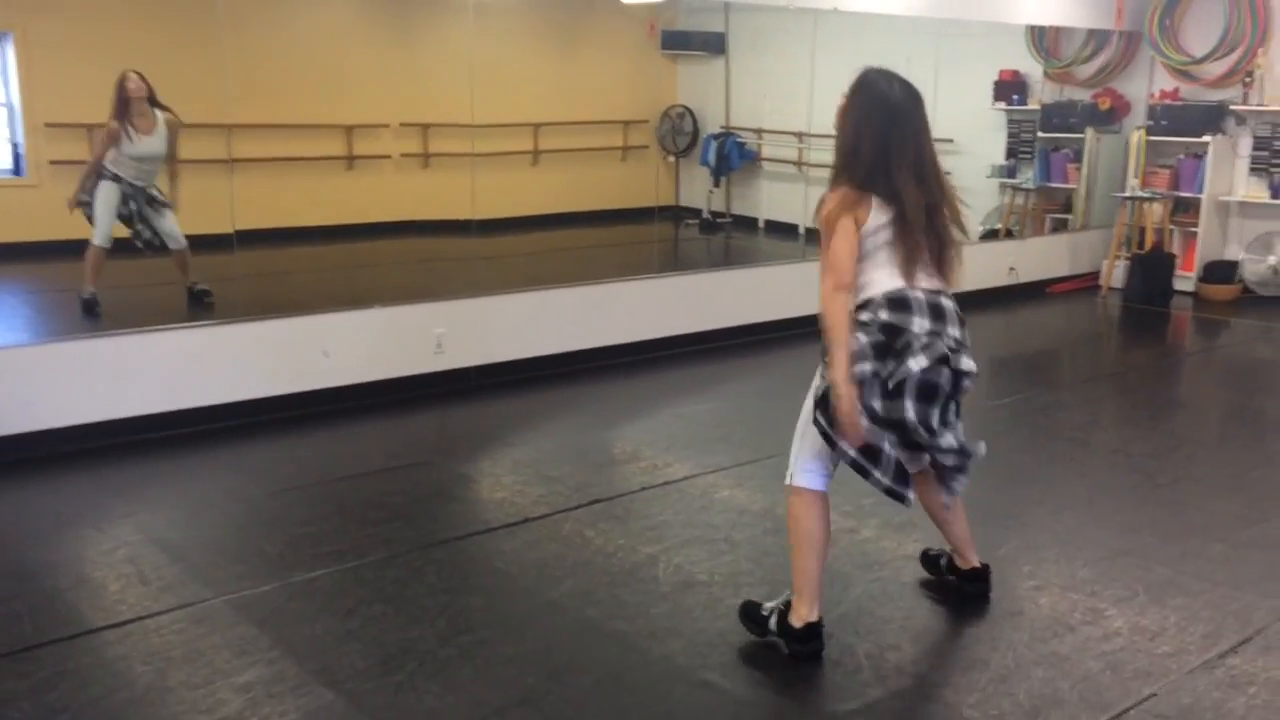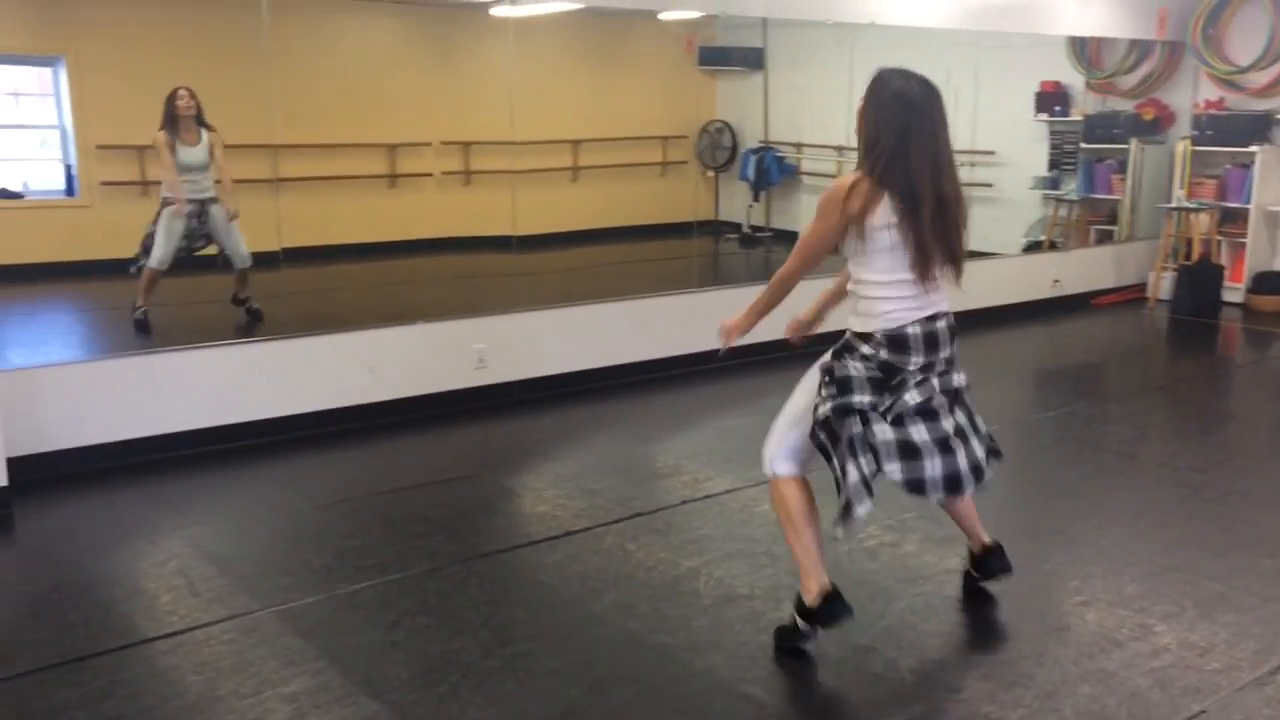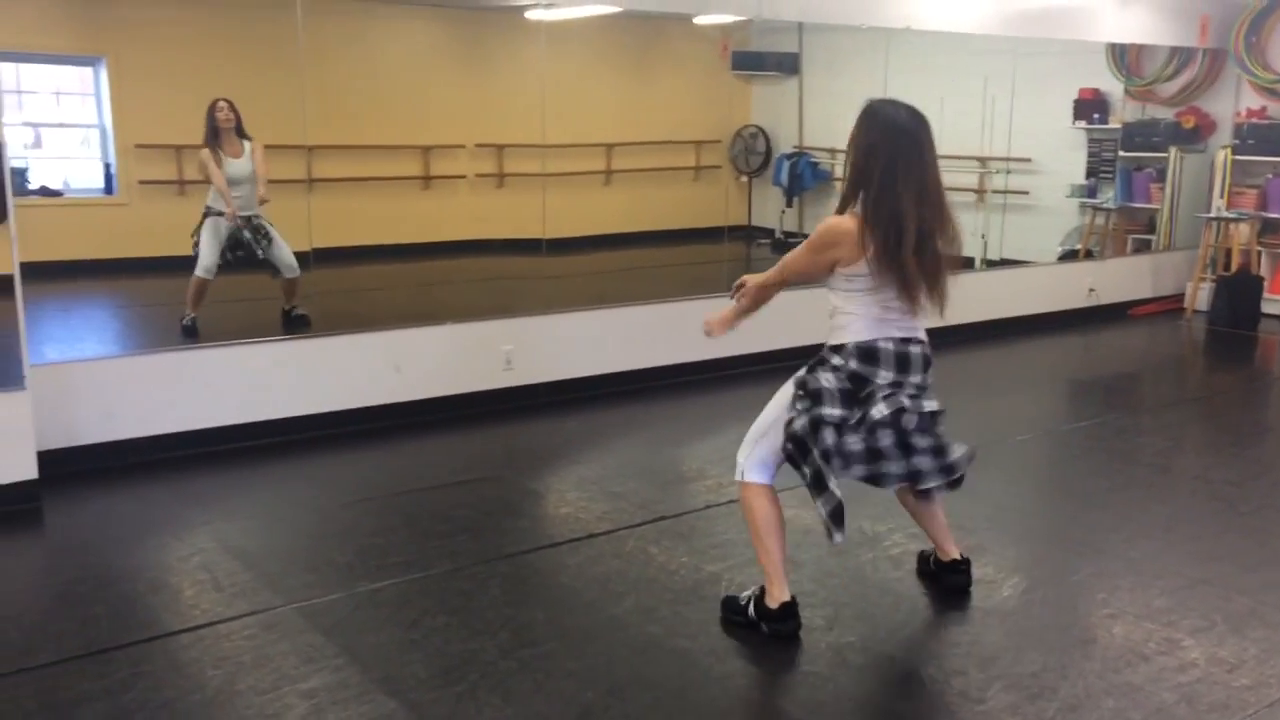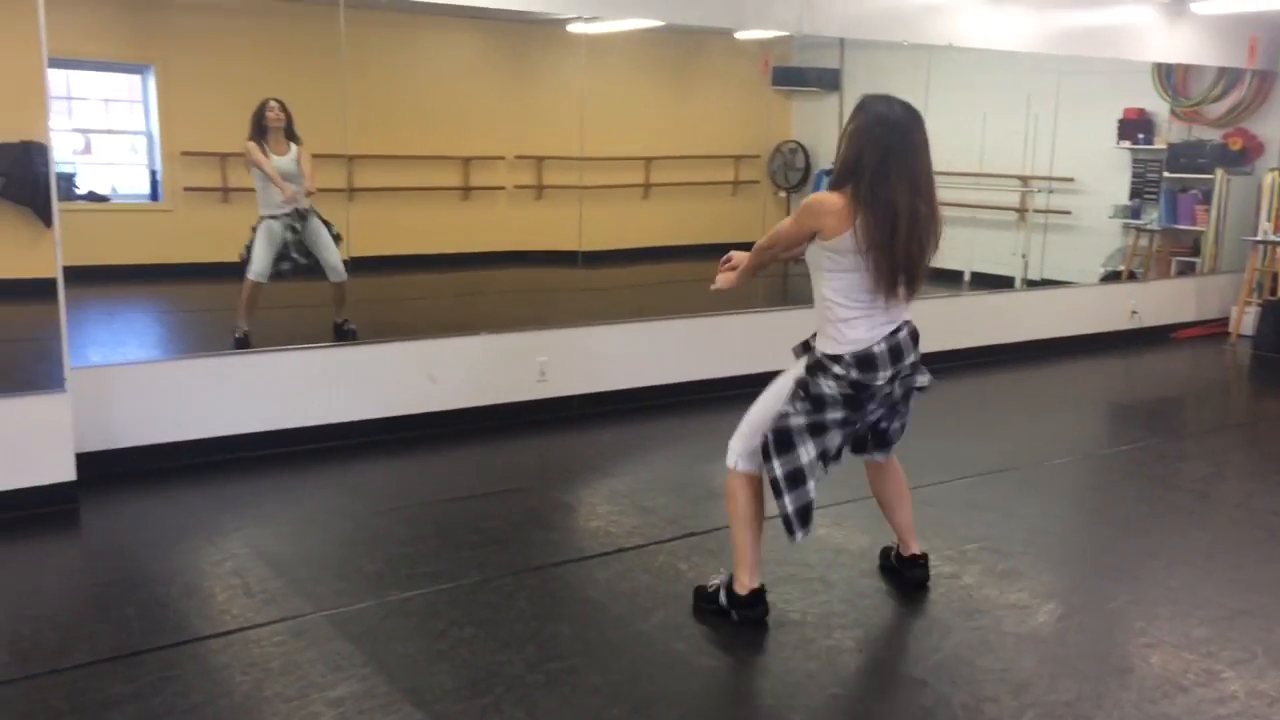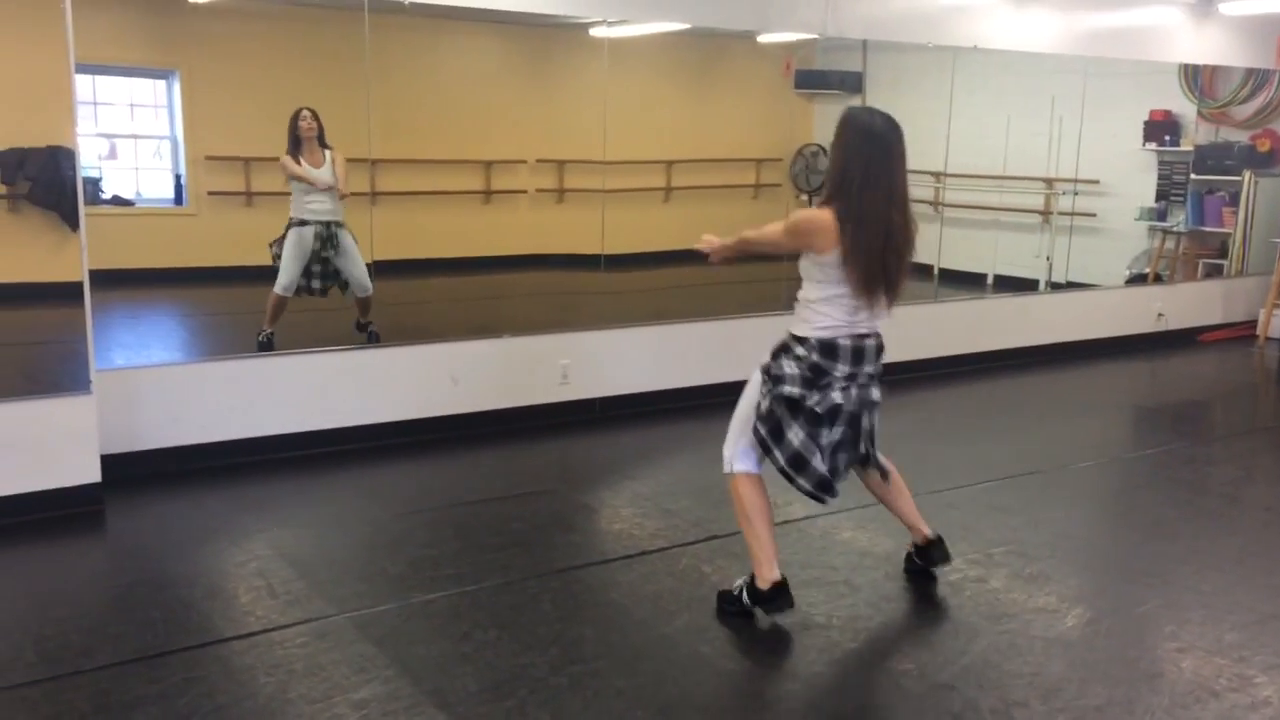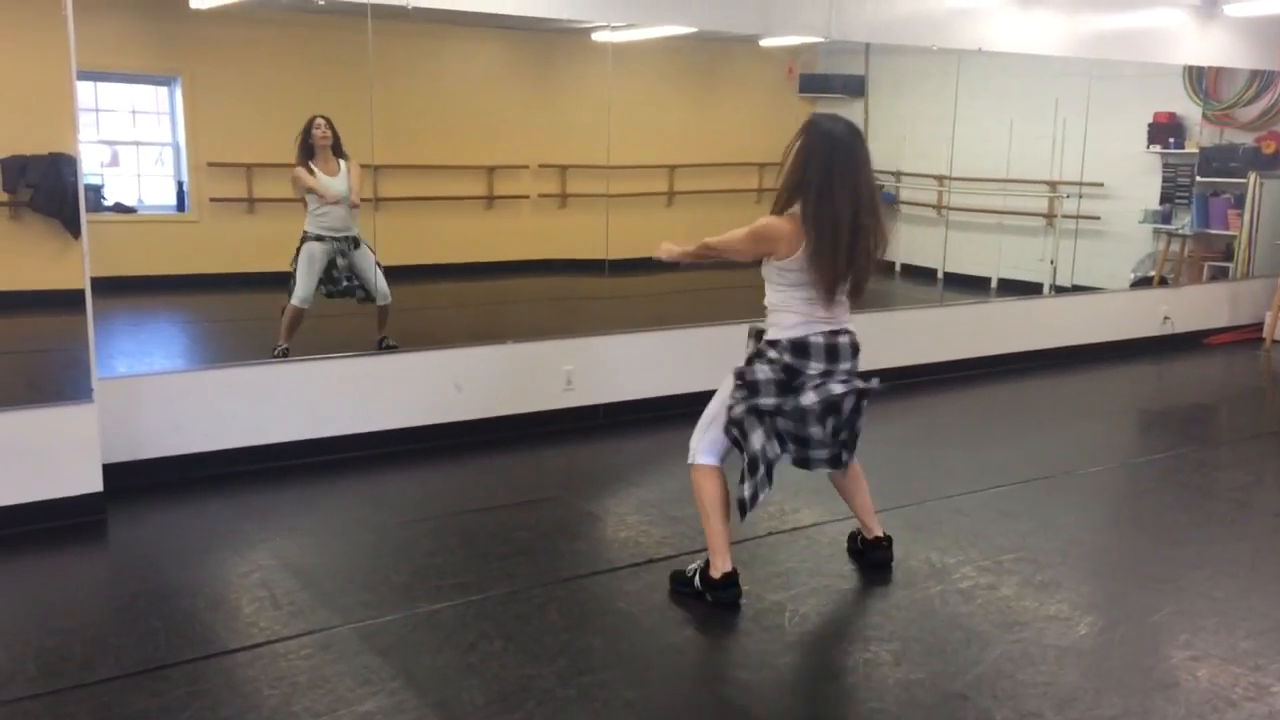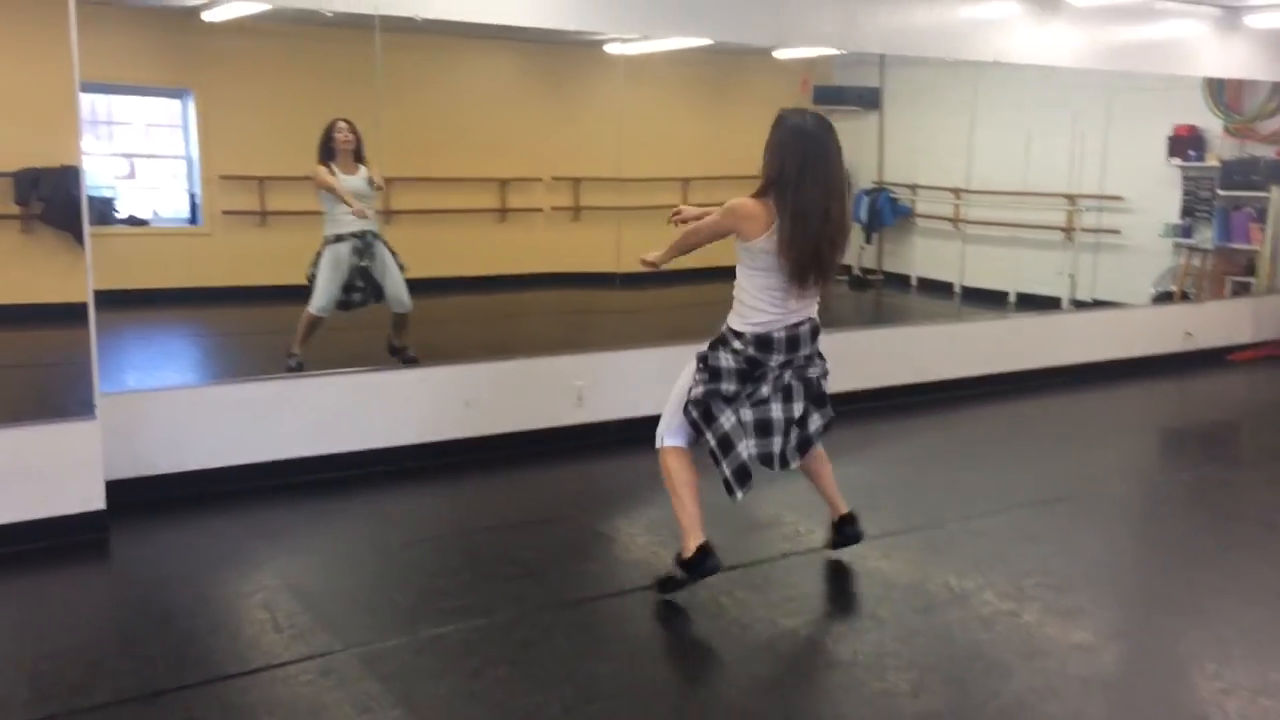
dt=0.3s
person 1, frame 1
left shoulder: (845, 201)
right shoulder: (926, 186)
left elbow: (836, 291)
left wrist: (842, 381)
left hip: (884, 329)
right hip: (941, 326)
left knee: (808, 474)
right knee: (926, 457)
left ankle: (802, 618)
right ankle: (968, 566)
person 1, frame 2
left shoulder: (853, 193)
right shoulder: (938, 192)
left elbow: (799, 265)
left wrist: (750, 314)
right wrist: (817, 310)
left hip: (874, 353)
right hip: (934, 342)
left knee: (783, 459)
right knee: (925, 450)
left ankle: (818, 596)
right ankle: (984, 548)
person 1, frame 3
left shoulder: (843, 231)
right shoulder: (925, 223)
left elbow: (779, 278)
left wrist: (734, 313)
right wrist: (763, 280)
left hip: (845, 369)
right hip: (907, 364)
left knee: (755, 467)
right knee: (898, 463)
left ankle: (776, 602)
right ankle: (950, 560)
person 1, frame 4
left shoulder: (829, 207)
right shoulder: (916, 214)
left elbow: (775, 244)
left wrist: (740, 270)
right wrist: (752, 258)
left hip: (838, 368)
right hip: (895, 355)
left knee: (744, 456)
right knee: (875, 449)
left ankle: (744, 590)
right ankle: (911, 555)
person 1, frame 5
left shoulder: (817, 223)
right shoulder: (893, 224)
left elbow: (760, 239)
left wrist: (720, 248)
right wrist: (736, 244)
left hip: (808, 358)
right hip: (864, 357)
left knee: (740, 457)
right knee: (862, 454)
left ankle: (767, 583)
right ankle: (926, 540)
person 1, frame 6
left shoulder: (777, 230)
right shoulder: (861, 226)
left elbow: (721, 249)
left wrist: (681, 254)
right wrist: (702, 249)
left hip: (782, 359)
right hip: (837, 354)
left knee: (705, 451)
right knee: (833, 446)
left ankle: (720, 573)
right ankle: (874, 539)
person 1, frame 7
left shoulder: (748, 211)
right shoulder: (827, 215)
left elbow: (695, 237)
left wrist: (661, 255)
right wrist: (702, 210)
left hip: (744, 349)
right hip: (798, 342)
left knee: (672, 433)
right knee: (798, 428)
left ankle: (694, 551)
right ankle: (843, 517)
person 2, frame 1
left shoulder: (168, 120)
right shoulder: (117, 125)
left elbow: (171, 158)
right elbow: (96, 159)
left wrist: (173, 192)
right wrist: (78, 192)
left hip: (144, 187)
right hip: (113, 181)
left knee: (175, 236)
right knee: (102, 235)
left ankle: (192, 286)
right ankle: (88, 293)
person 2, frame 2
left shoulder: (211, 136)
right shoulder: (164, 137)
left elbow: (222, 167)
right elbow: (169, 170)
left wrist: (230, 200)
right wrist: (178, 200)
left hip: (210, 203)
right hip: (176, 203)
left knee: (242, 256)
right knee: (159, 257)
left ankle: (242, 296)
right ankle: (140, 306)
person 2, frame 3
left shoulder: (253, 147)
right shoulder: (208, 153)
left elbow: (261, 169)
right elbow: (217, 178)
left wrist: (262, 188)
right wrist: (229, 205)
left hip: (251, 217)
right hip: (218, 216)
left knee: (290, 264)
right knee: (206, 265)
left ankle: (290, 309)
right ankle: (189, 315)
person 2, frame 4
left shoulder: (299, 149)
right shoulder: (253, 147)
left elbow: (306, 168)
right elbow: (268, 167)
left wrist: (308, 183)
right wrist: (284, 188)
left hip: (304, 215)
right hip: (272, 218)
left knee: (337, 268)
right knee: (258, 269)
left ankle: (340, 322)
right ankle: (242, 328)
person 2, frame 5
left shoulder: (334, 156)
right shoulder: (289, 160)
left elbow: (340, 174)
right elbow: (301, 174)
left wrist: (342, 186)
right wrist: (319, 183)
left hip: (335, 228)
right hip: (302, 227)
left knee: (363, 284)
right knee: (285, 283)
left ankle: (365, 322)
right ankle: (267, 331)
person 2, frame 6
left shoulder: (350, 165)
right shoulder: (302, 170)
left elbow: (355, 184)
right elbow: (313, 186)
left wrist: (354, 196)
right wrist: (328, 195)
left hip: (350, 239)
right hip: (317, 240)
left knee: (383, 293)
right knee: (302, 296)
left ankle: (382, 338)
right ankle: (282, 345)
person 2, frame 7
left shoulder: (366, 171)
right shoulder: (322, 171)
left elbow: (377, 183)
right elbow: (336, 187)
left wrist: (378, 184)
right wrist: (353, 205)
left hip: (372, 241)
right hip: (339, 242)
left knee: (401, 299)
right knee: (322, 303)
left ankle: (399, 344)
right ankle: (296, 352)
